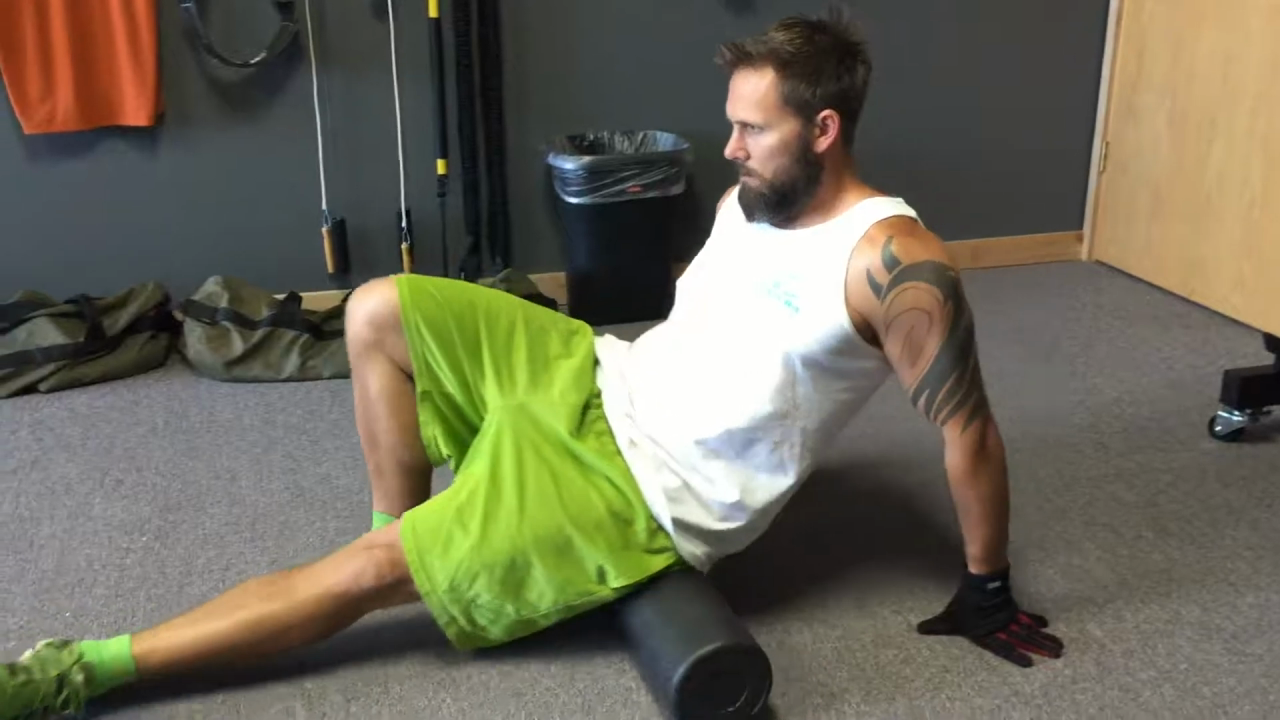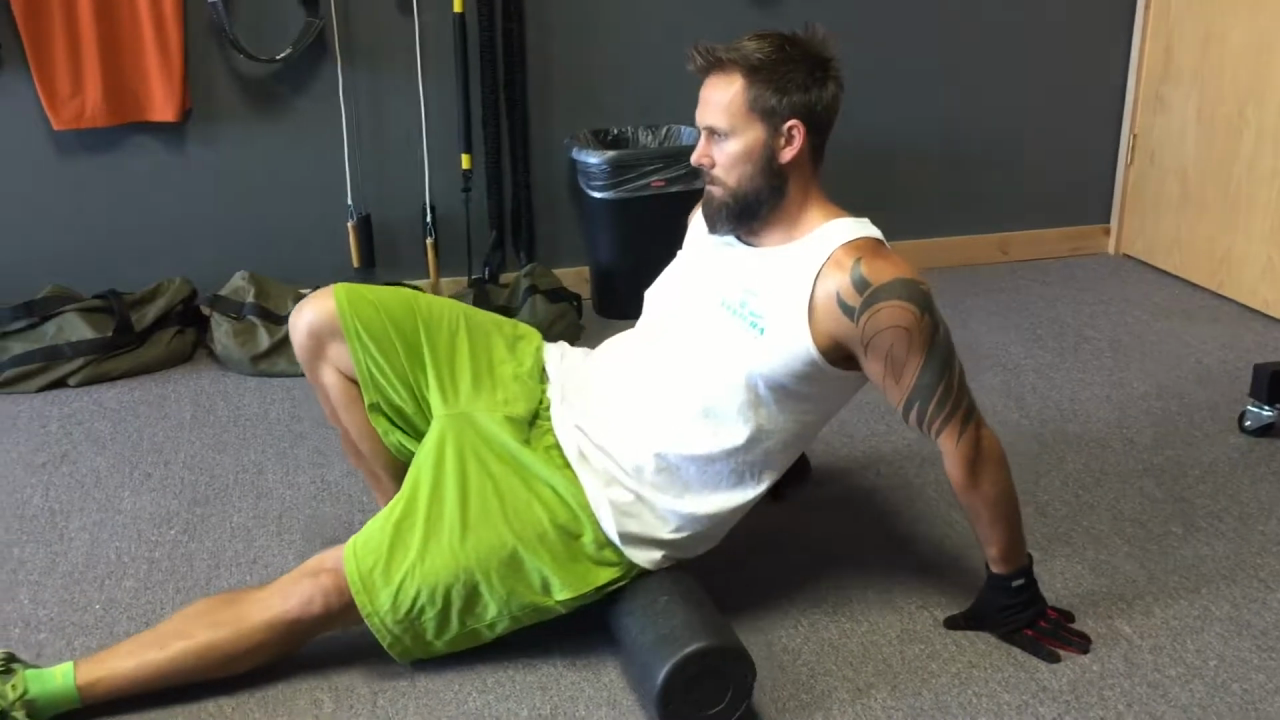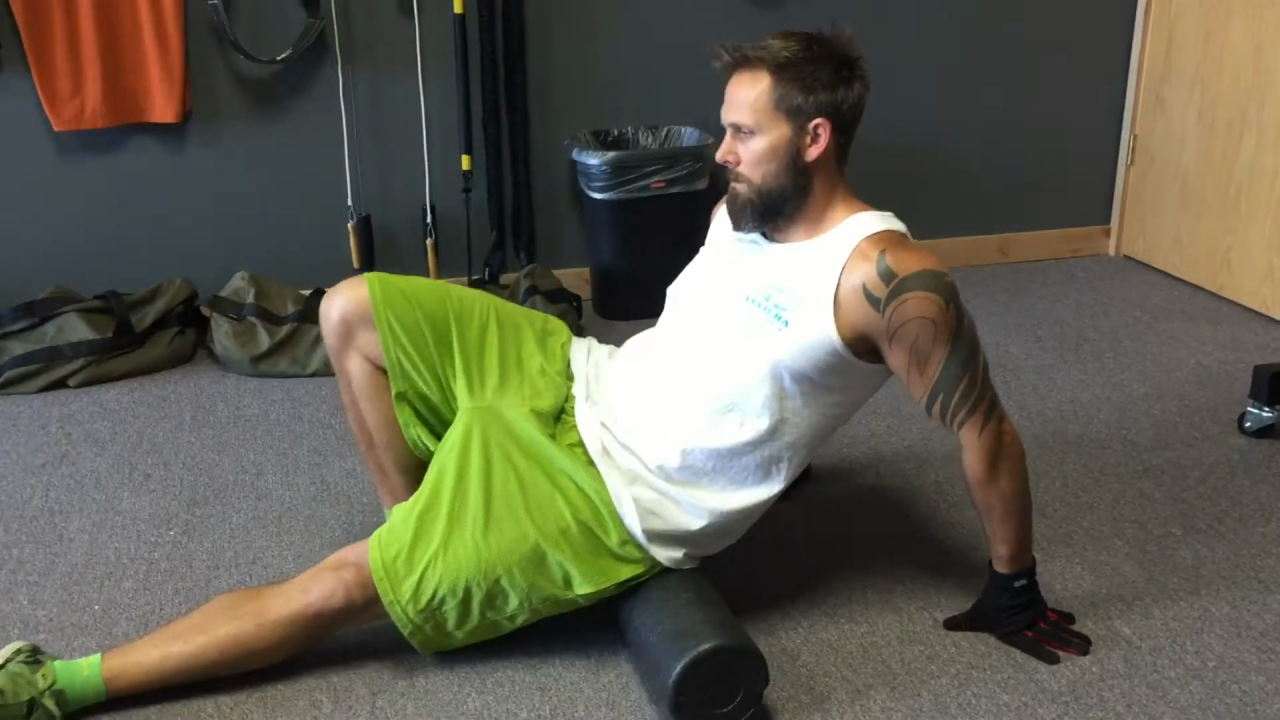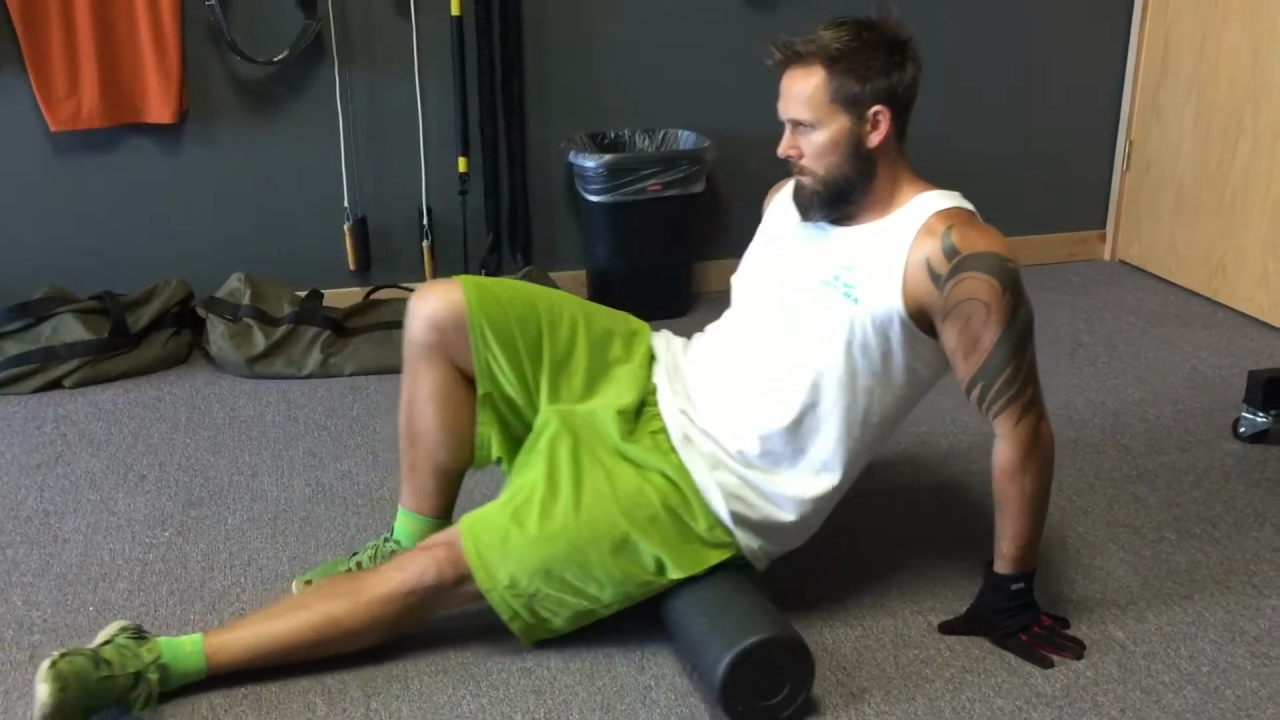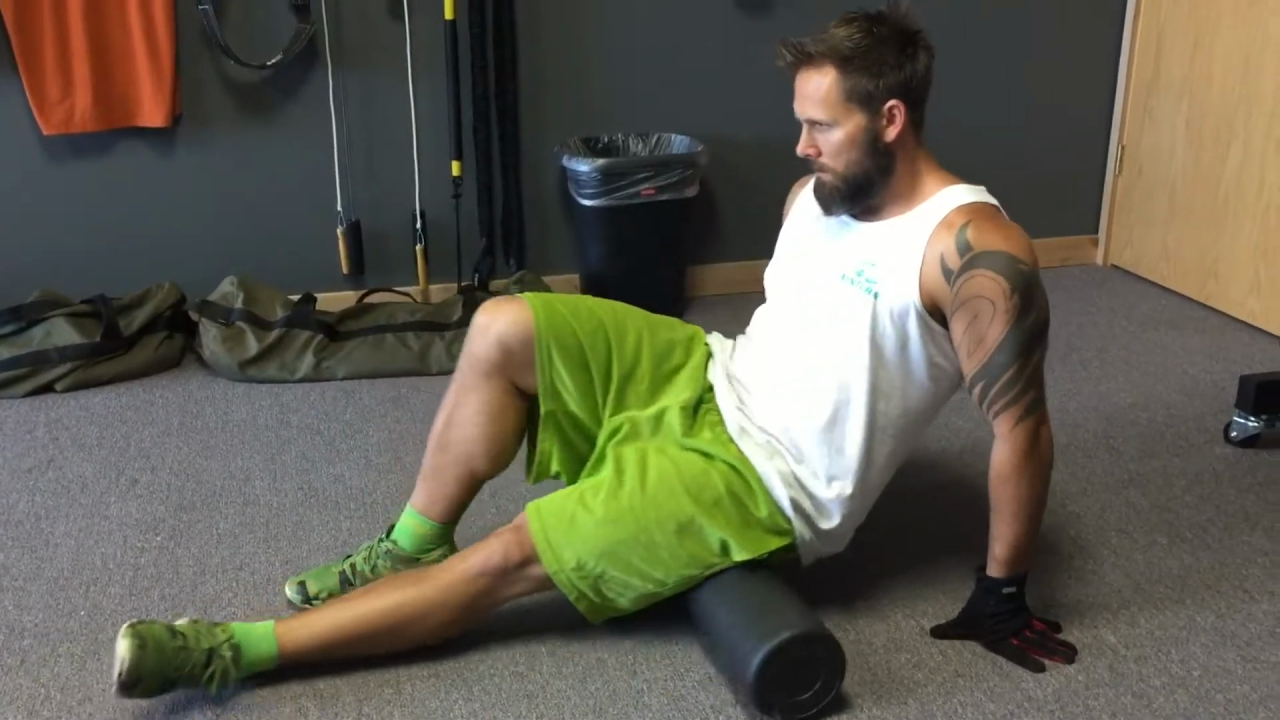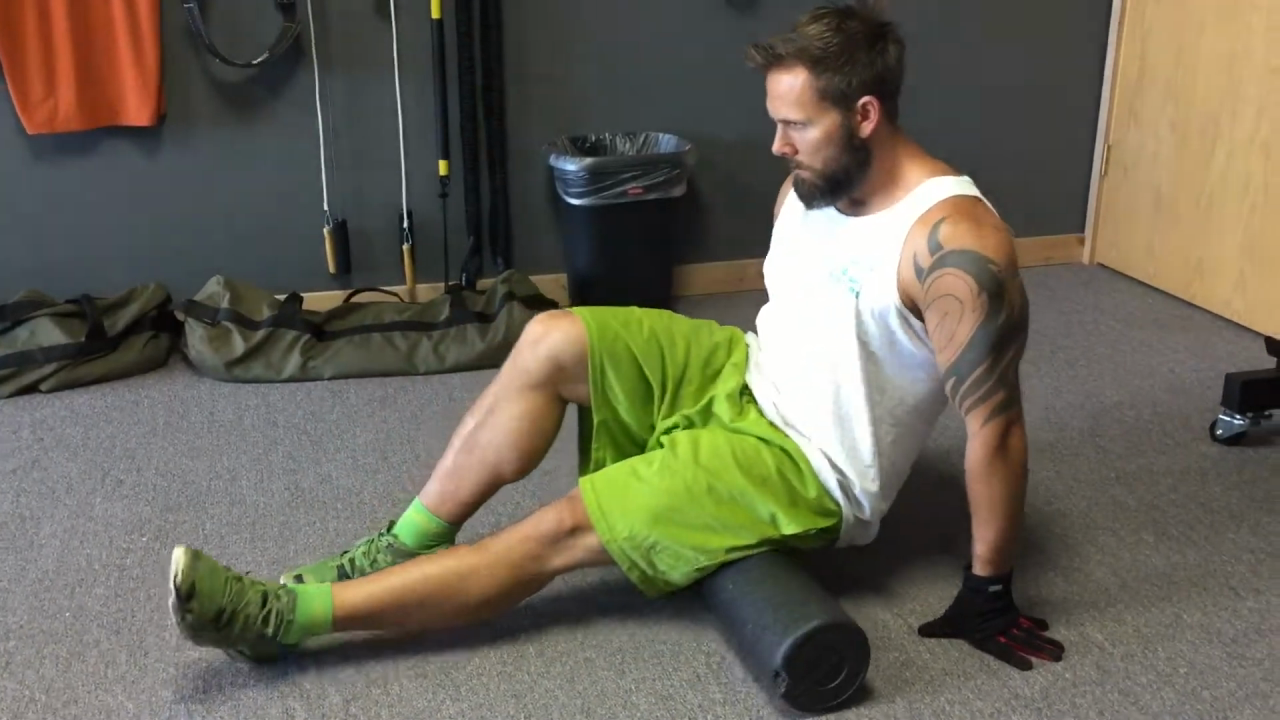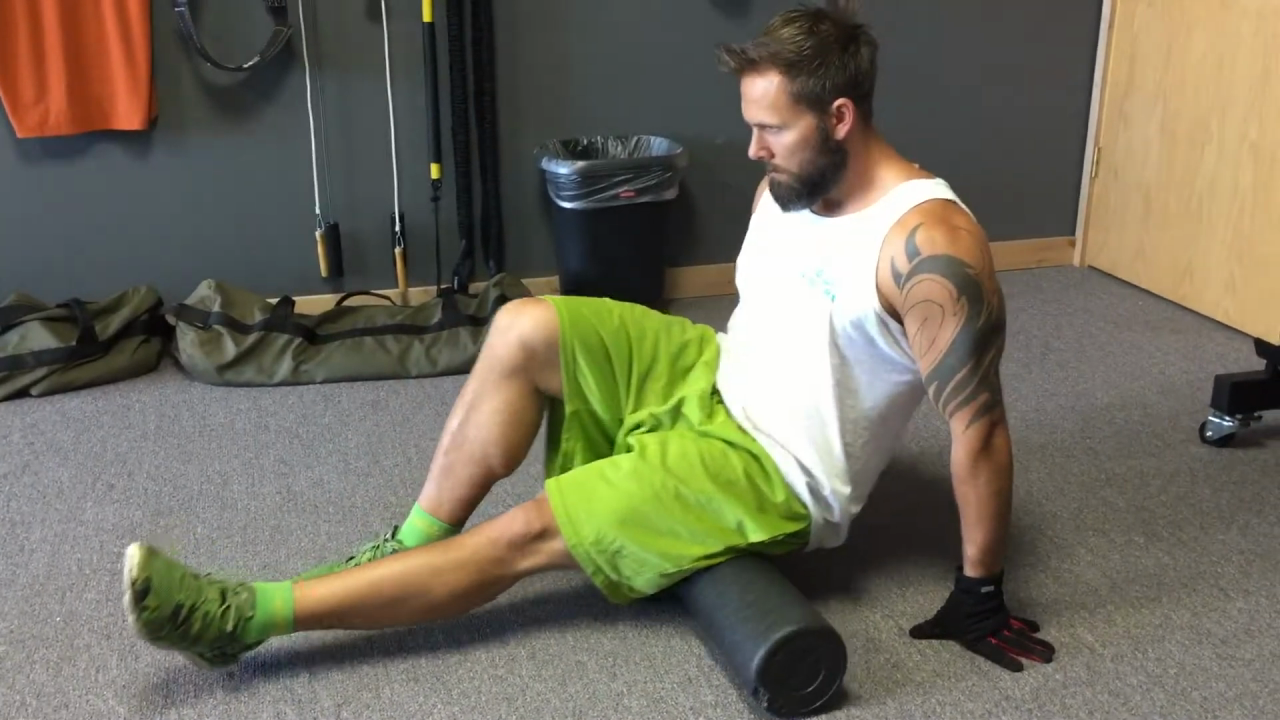
dt=0.4s
person 1, frame 1
left shoulder: (892, 261)
right shoulder: (750, 198)
left elbow: (968, 432)
left wrist: (985, 594)
left hip: (647, 493)
right hip: (602, 382)
left knee: (376, 571)
right knee: (382, 312)
right ankle: (394, 529)
person 1, frame 2
left shoulder: (857, 283)
right shoulder: (724, 212)
left elbow: (964, 440)
left wrist: (1012, 590)
left hip: (592, 501)
right hip: (556, 388)
left knee: (318, 592)
right knee: (323, 322)
right ankle: (414, 532)
person 1, frame 3
left shoulder: (882, 275)
right shoulder: (743, 209)
left elbow: (986, 434)
left wrist: (1014, 589)
left hip: (613, 499)
right hip: (576, 386)
left knee: (343, 585)
right knee: (354, 310)
right ankle: (422, 528)
person 1, frame 4
left shoulder: (946, 252)
right shoulder: (796, 198)
left elbow: (1020, 424)
left wrist: (1009, 591)
left hip: (696, 489)
right hip: (657, 381)
left knee: (442, 573)
right knee: (441, 314)
right ankle: (413, 532)
person 1, frame 5
left shoulder: (970, 247)
right shoulder: (817, 196)
left elbow: (1021, 427)
left wrist: (1001, 596)
left hip: (760, 481)
right hip: (712, 382)
left knee: (510, 559)
right knee: (505, 329)
left ankle: (238, 651)
right ankle: (410, 550)
person 1, frame 6
left shoulder: (951, 241)
right shoulder: (808, 187)
left elbow: (995, 427)
left wrist: (988, 596)
left hip: (806, 470)
right hip: (747, 379)
left knee: (562, 532)
right knee: (552, 344)
left ankle: (291, 616)
right ankle: (409, 546)
person 1, frame 7
left shoulder: (926, 243)
right shoulder: (787, 185)
left elbow: (978, 427)
left wrist: (980, 596)
left hip: (777, 474)
right hip: (718, 381)
left knee: (525, 536)
right knee: (526, 329)
left ankle: (249, 614)
right ankle: (413, 547)
